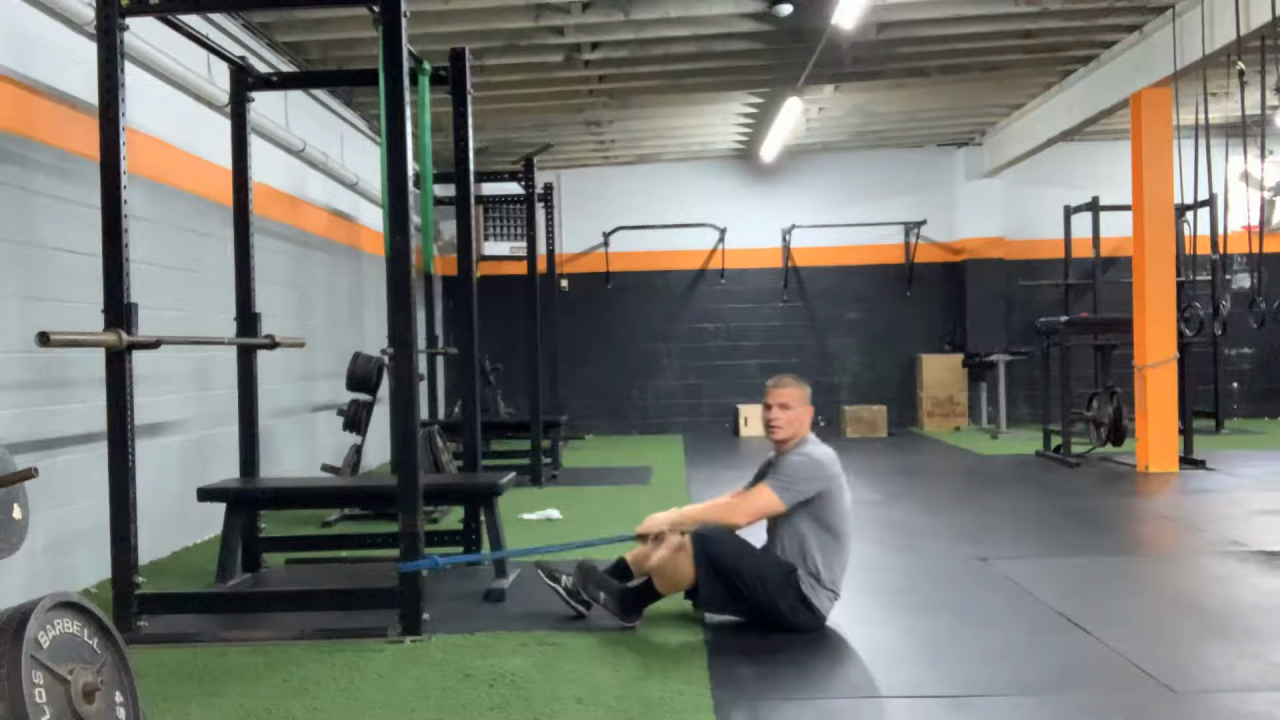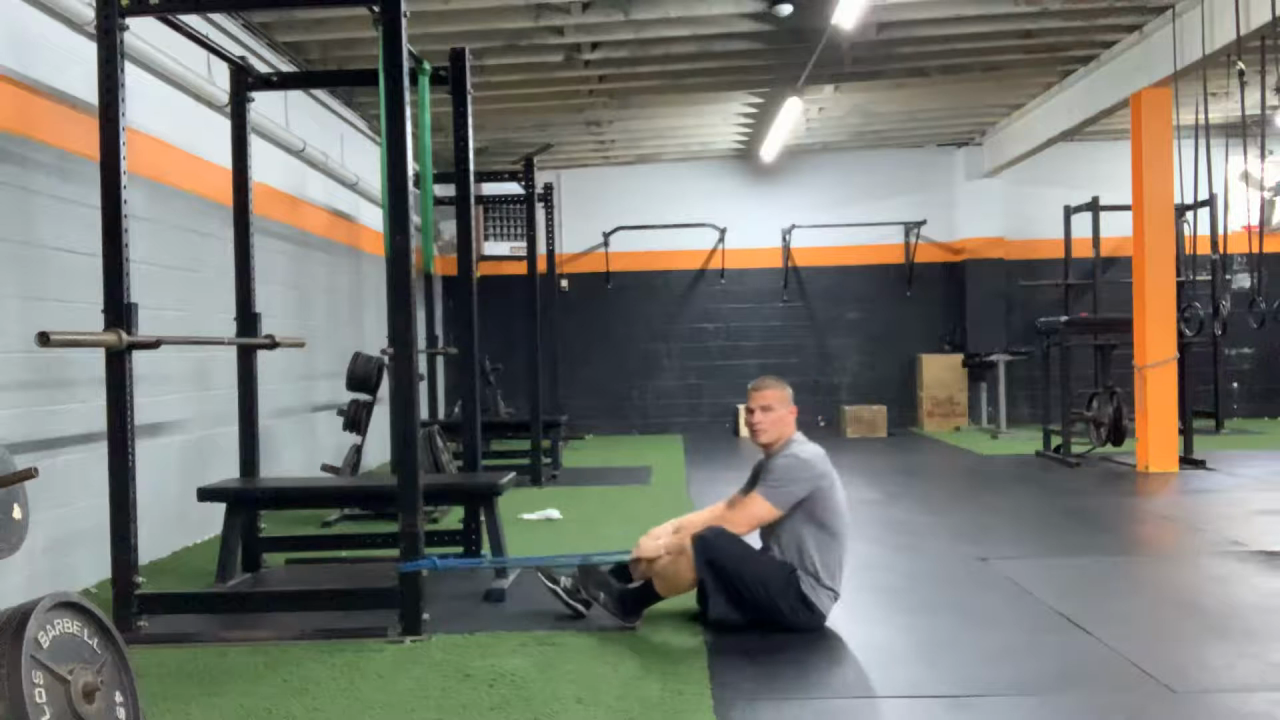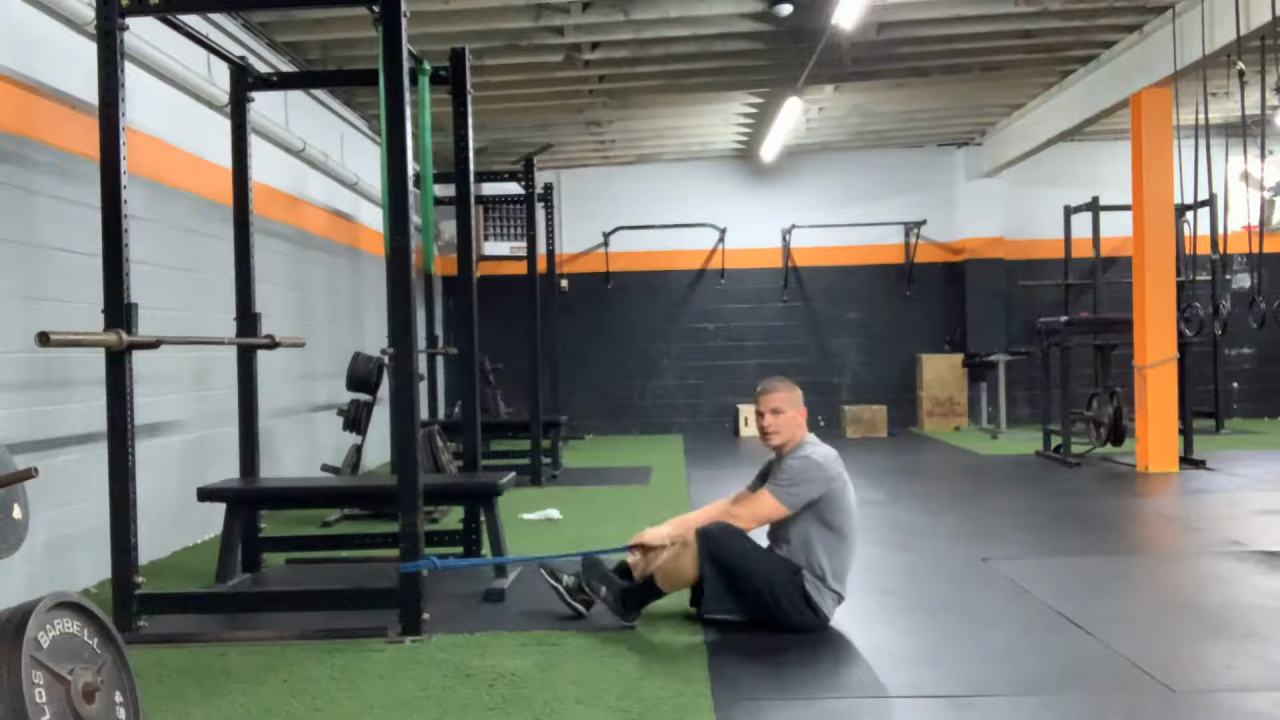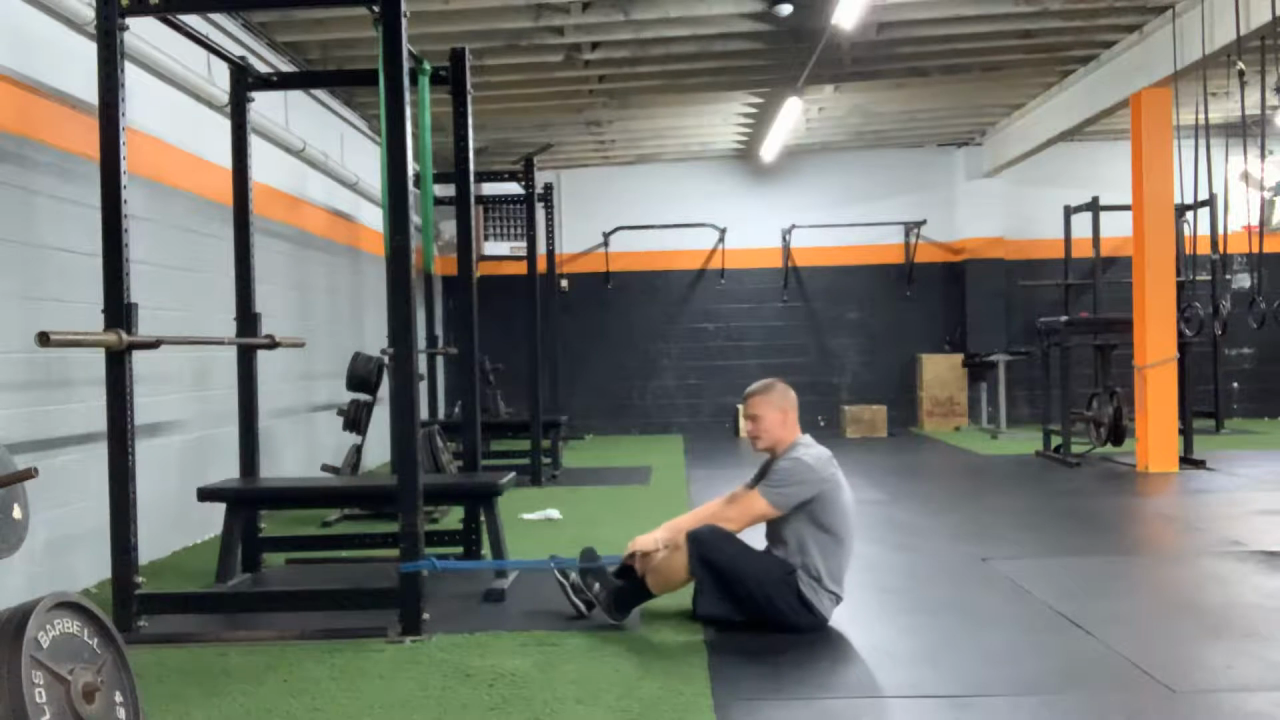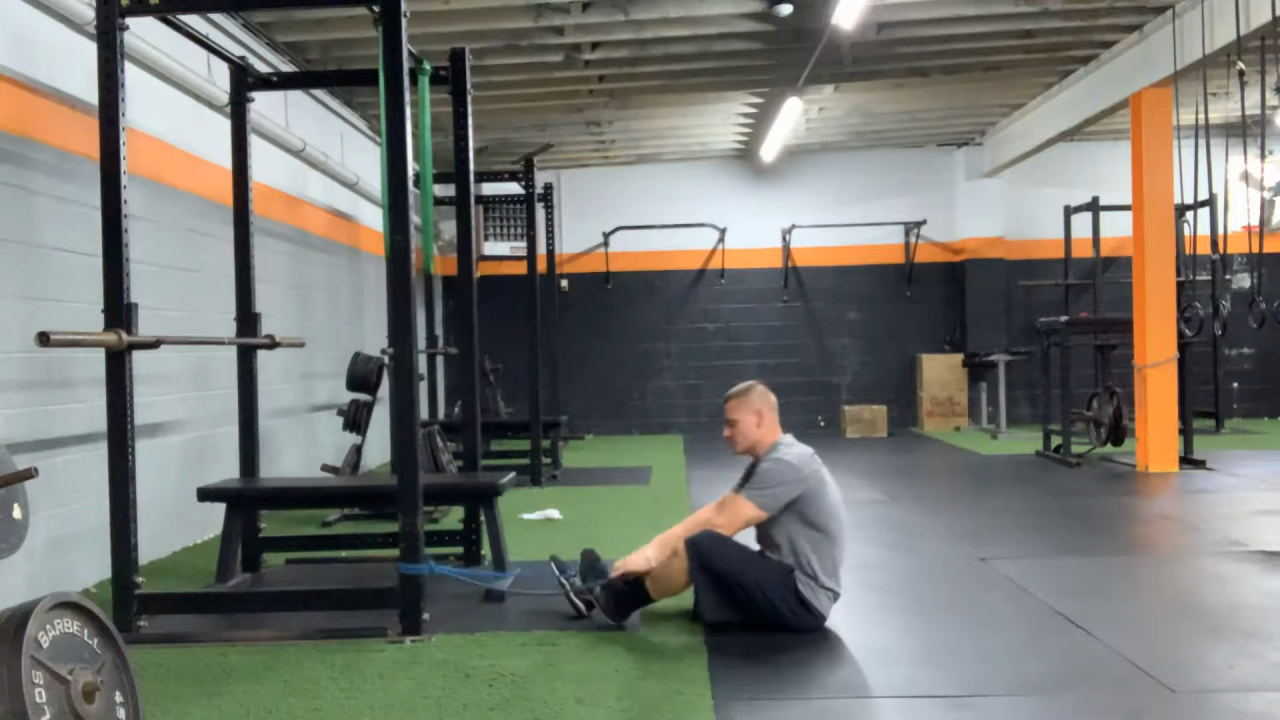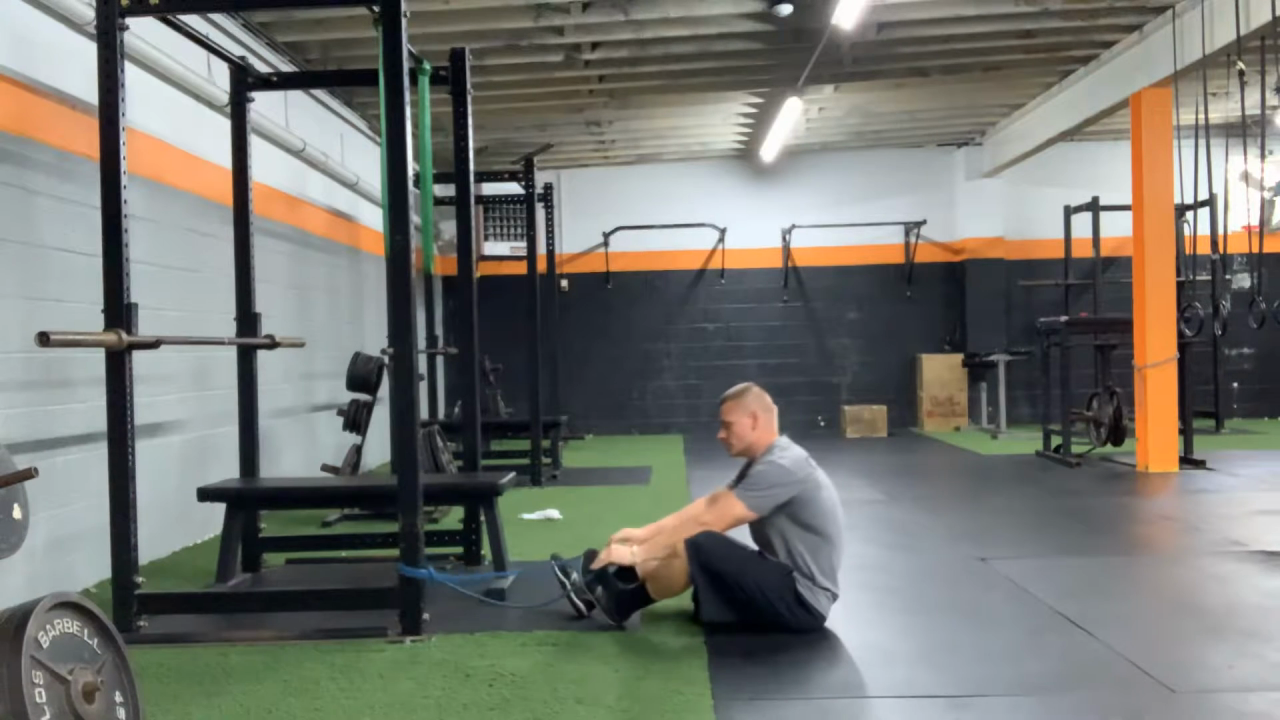
dt=0.3s
person 1, frame 1
left shoulder: (811, 461)
right shoulder: (779, 461)
left elbow: (739, 513)
right elbow: (734, 503)
left wrist: (671, 517)
right wrist: (674, 519)
left hip: (802, 600)
right hip: (784, 579)
left knee: (705, 541)
right knee: (677, 538)
left ankle: (627, 603)
right ankle: (585, 590)
person 1, frame 2
left shoulder: (799, 461)
right shoulder: (772, 462)
left elbow: (736, 523)
right elbow: (726, 509)
left wrist: (665, 545)
right wrist: (669, 529)
left hip: (804, 599)
right hip: (782, 579)
left knee: (705, 544)
right knee: (679, 542)
left ankle: (627, 603)
right ankle: (584, 591)
person 1, frame 3
left shoulder: (811, 463)
right shoulder: (782, 462)
left elbow: (742, 519)
right elbow: (731, 505)
left wrist: (668, 535)
right wrist: (669, 528)
left hip: (807, 600)
right hip: (787, 579)
left knee: (709, 537)
right knee: (684, 539)
left ankle: (627, 601)
right ankle: (586, 590)
person 1, frame 4
left shoulder: (804, 465)
right shoulder: (783, 461)
left elbow: (732, 519)
right elbow: (726, 503)
left wrist: (661, 538)
right wrist: (663, 533)
left hip: (805, 601)
right hip: (789, 580)
left knee: (701, 542)
right knee: (684, 540)
left ankle: (618, 600)
right ankle: (599, 589)
person 1, frame 5
left shoulder: (787, 464)
right shoulder: (770, 462)
left elbow: (722, 524)
right elbow: (716, 510)
left wrist: (651, 557)
right wrist: (654, 547)
left hip: (803, 601)
right hip: (785, 579)
left knee: (699, 547)
right knee: (684, 544)
left ankle: (618, 602)
right ankle: (597, 591)
person 1, frame 6
left shoulder: (781, 467)
right shoulder: (765, 462)
left elbow: (709, 521)
right elbow: (708, 505)
left wrist: (635, 553)
right wrist: (644, 533)
left hip: (802, 601)
right hip: (785, 579)
left knee: (697, 547)
right knee: (684, 542)
left ankle: (620, 603)
right ankle: (596, 586)
